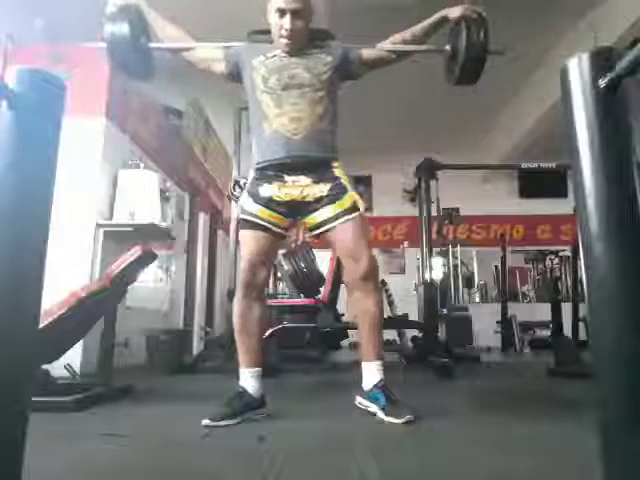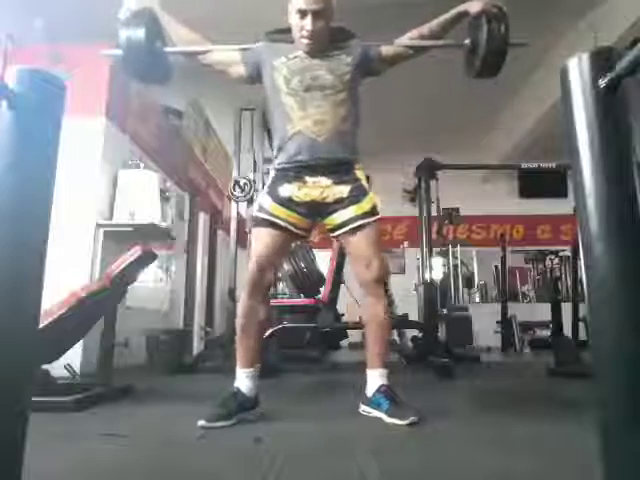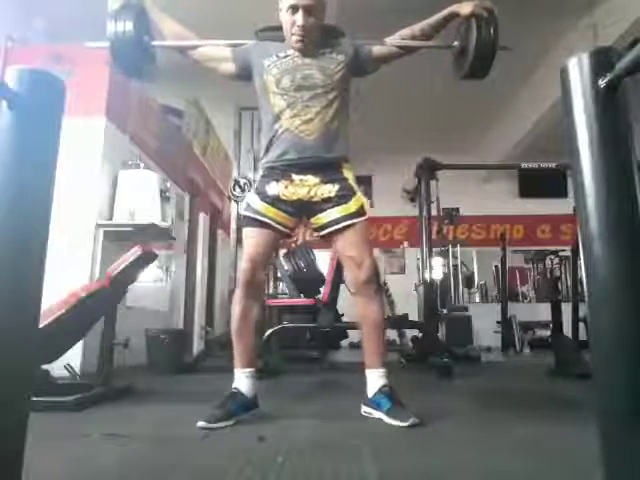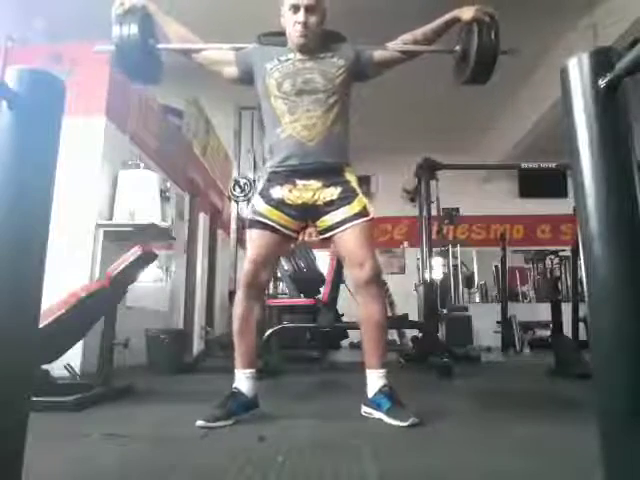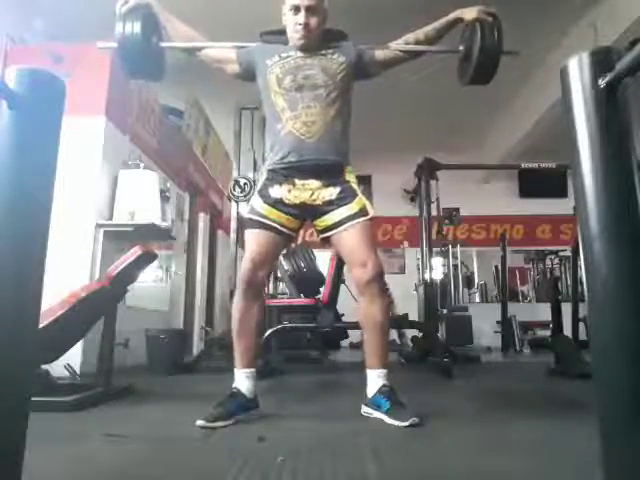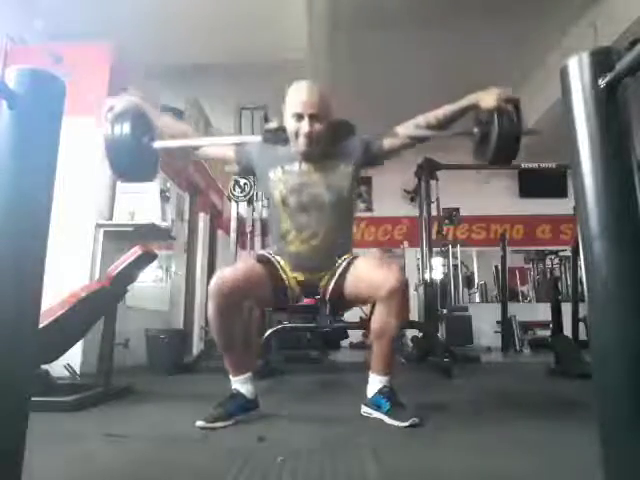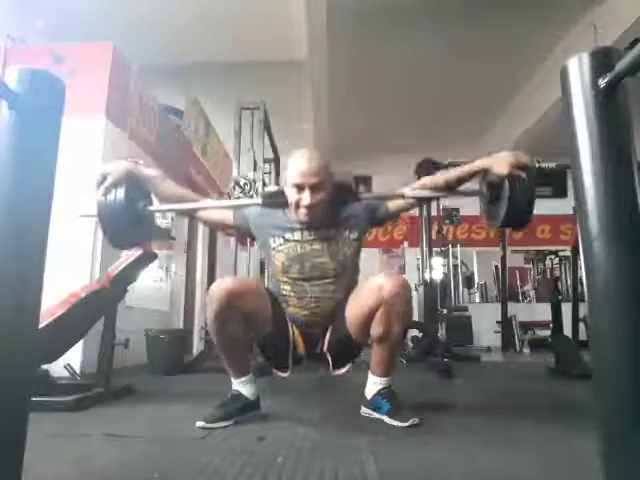
dt=0.7s
person 1, frame 1
left shoulder: (334, 55)
right shoulder: (248, 56)
left elbow: (392, 49)
right elbow: (189, 48)
left hip: (323, 176)
right hip: (267, 178)
left knee: (363, 271)
right knee: (249, 281)
left ankle: (374, 386)
right ankle: (250, 390)
person 1, frame 2
left shoulder: (354, 54)
right shoulder: (267, 56)
left elbow: (411, 42)
right elbow: (206, 53)
left hip: (343, 179)
right hip: (288, 179)
left knee: (374, 277)
right knee: (256, 278)
left ankle: (376, 389)
right ankle: (244, 390)
person 1, frame 3
left shoulder: (345, 54)
right shoulder: (259, 55)
left elbow: (402, 40)
right elbow: (197, 48)
left hip: (333, 178)
right hip: (276, 178)
left knee: (364, 278)
right knee: (248, 277)
left ankle: (377, 391)
right ankle: (243, 389)
person 1, frame 4
left shoulder: (346, 57)
right shoulder: (260, 59)
left elbow: (403, 48)
right elbow: (199, 51)
left hip: (334, 181)
right hip: (280, 182)
left knee: (368, 276)
right knee: (251, 278)
left ankle: (377, 390)
right ankle: (243, 390)
person 1, frame 5
left shoulder: (347, 55)
right shoulder: (262, 56)
left elbow: (405, 47)
right elbow: (202, 48)
left hip: (334, 180)
right hip: (279, 181)
left knee: (368, 275)
right knee: (251, 278)
left ankle: (378, 391)
right ankle: (243, 390)
person 1, frame 6
left shoulder: (353, 149)
right shoulder: (263, 154)
left elbow: (414, 129)
right elbow: (196, 141)
left wrist: (474, 100)
right wrist: (141, 105)
left hip: (336, 267)
right hip: (283, 267)
left knee: (392, 283)
right knee: (223, 287)
left ankle: (378, 391)
right ankle: (242, 391)
person 1, frame 7
left shoulder: (356, 214)
right shoulder: (262, 219)
left elbow: (422, 188)
right elbow: (194, 204)
left wrist: (486, 163)
right wrist: (135, 170)
left hip: (341, 327)
right hip: (283, 329)
left knee: (394, 288)
right knee: (223, 293)
left ankle: (378, 391)
right ankle: (243, 392)
